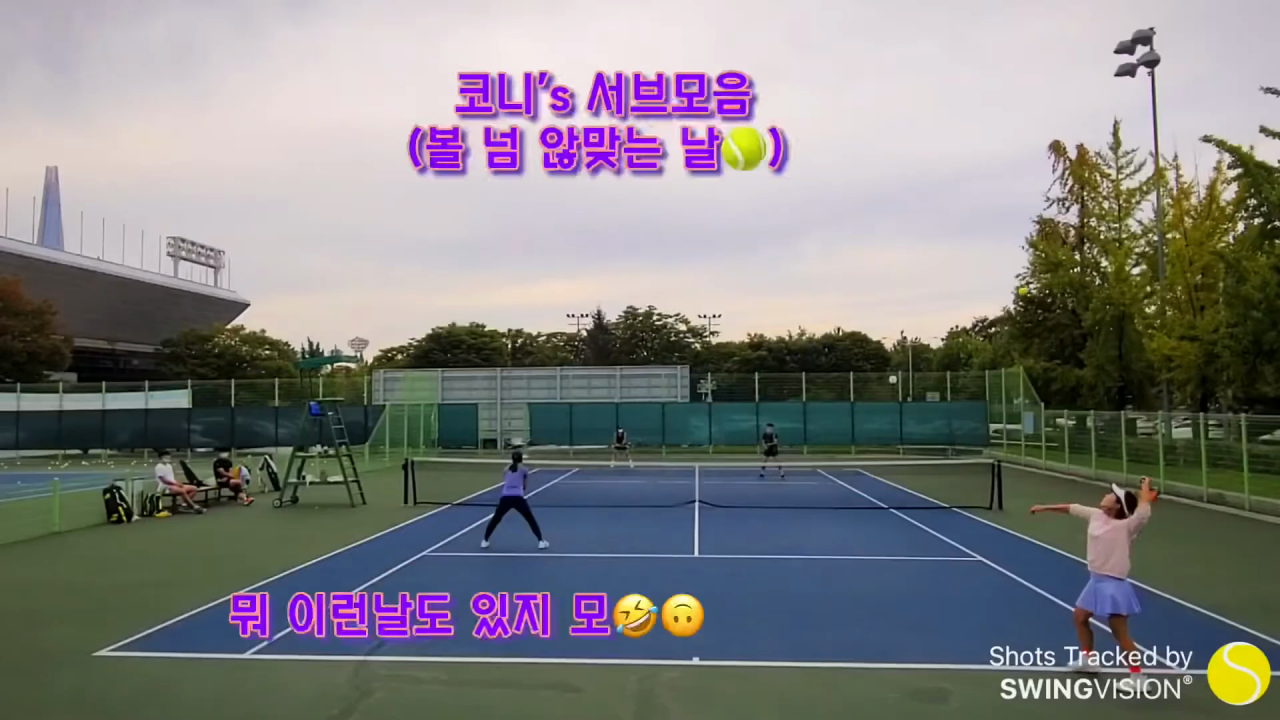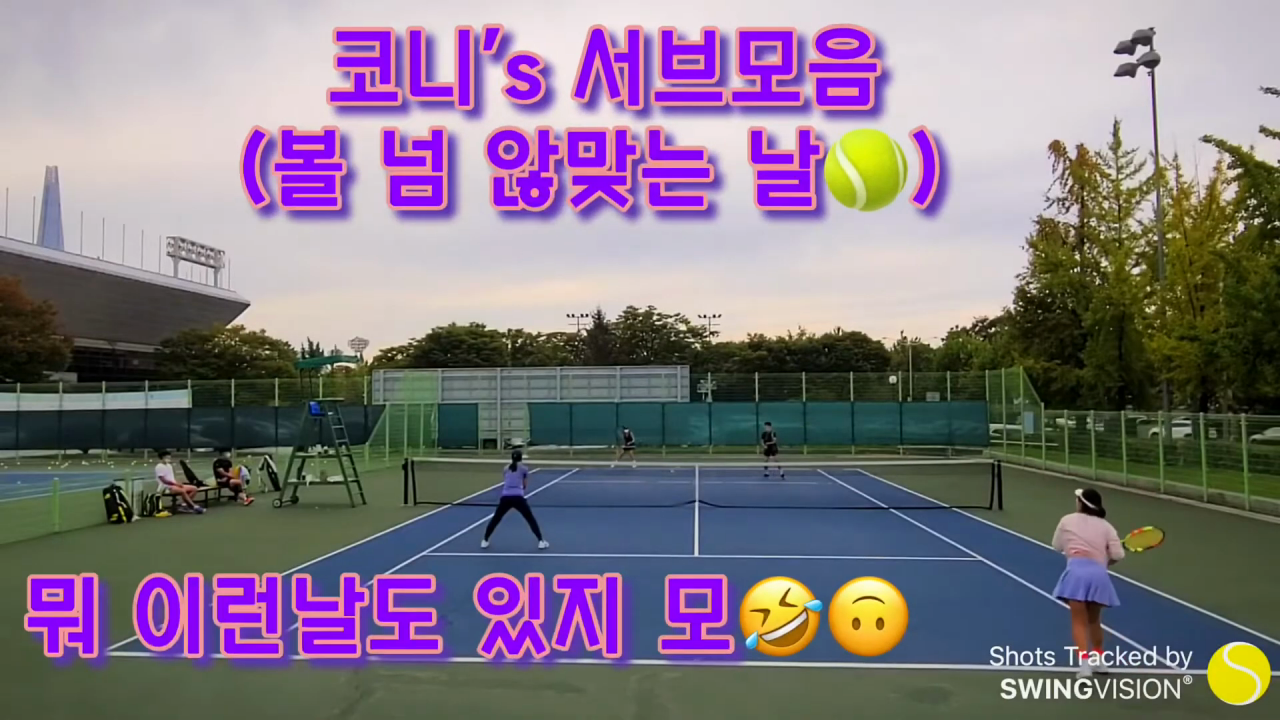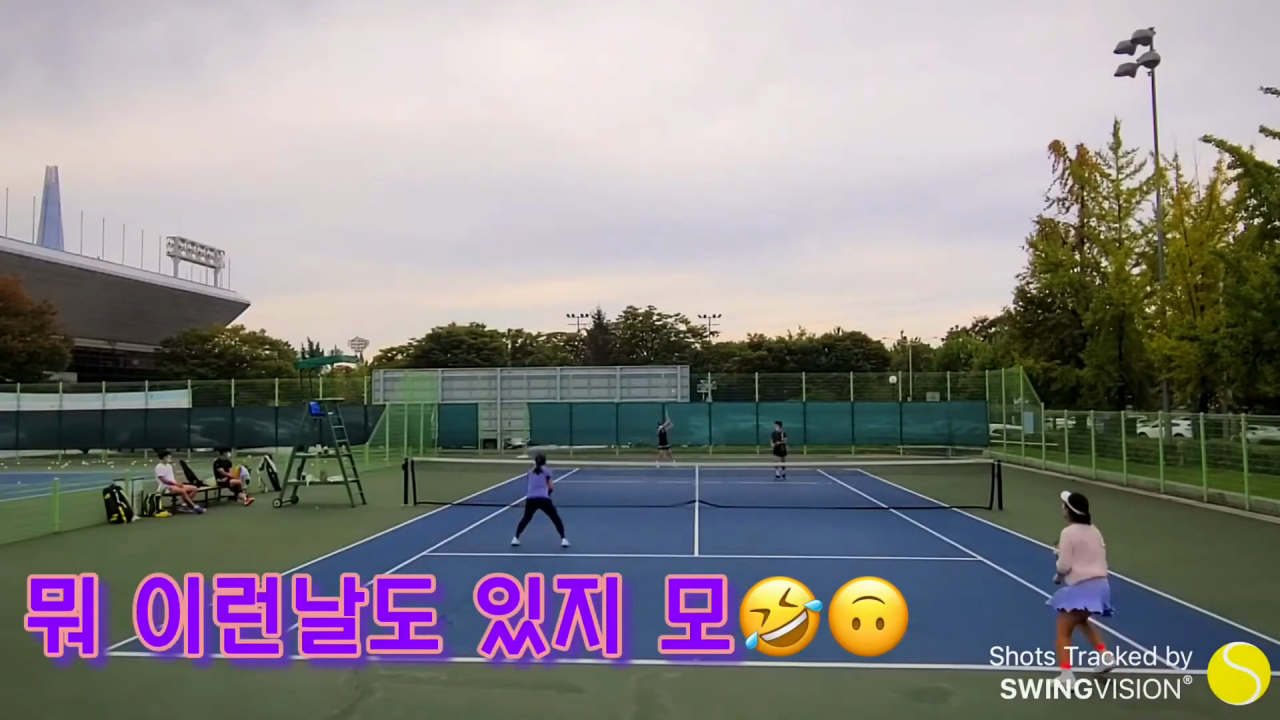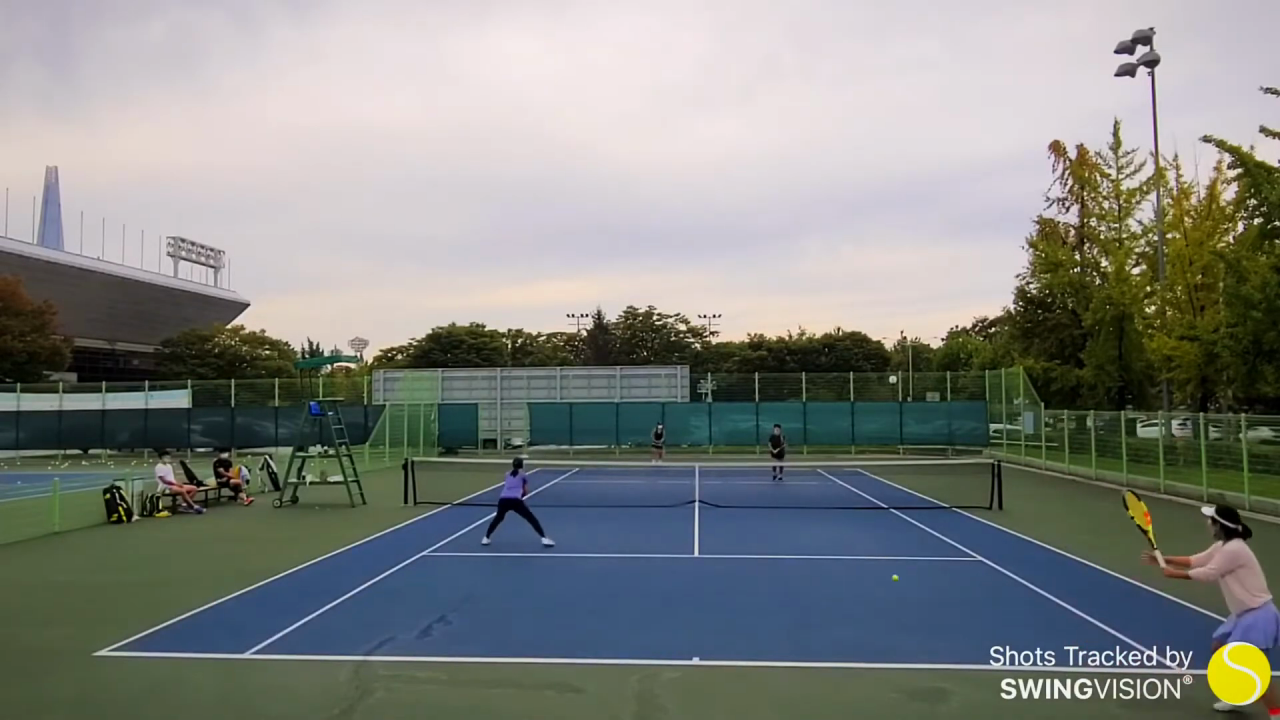
dt=1s
person 1, frame 1
left shoulder: (1125, 526)
right shoulder: (1096, 516)
left elbow: (1143, 513)
right elbow: (1071, 508)
left wrist: (1145, 487)
right wrist: (1045, 507)
left hip: (1113, 585)
right hip: (1096, 582)
left knee: (1121, 634)
right knee: (1079, 618)
left ankle: (1137, 677)
right ankle: (1088, 659)
person 1, frame 2
left shoulder: (1067, 520)
right shoulder: (1106, 526)
left elbow: (1057, 545)
right elbow: (1118, 555)
left hip: (1077, 571)
right hip: (1098, 573)
left knee: (1079, 621)
right knee: (1093, 620)
left ankle: (1084, 662)
right ankle: (1097, 659)
person 1, frame 3
left shoulder: (1068, 533)
right shoulder: (1094, 531)
left elbow: (1064, 565)
right elbow: (1099, 558)
left wrist: (1058, 575)
left hip: (1080, 589)
right hip: (1099, 585)
left knee: (1063, 632)
right knee: (1082, 621)
left ankle: (1066, 674)
right ankle: (1105, 656)
person 1, frame 4
left shoulder: (1233, 550)
right shoulder: (1223, 547)
left elbow: (1208, 574)
right elbow: (1195, 560)
left wrist: (1176, 574)
right wrist: (1166, 559)
left hip: (1256, 616)
right hip: (1245, 615)
right knee: (1218, 650)
